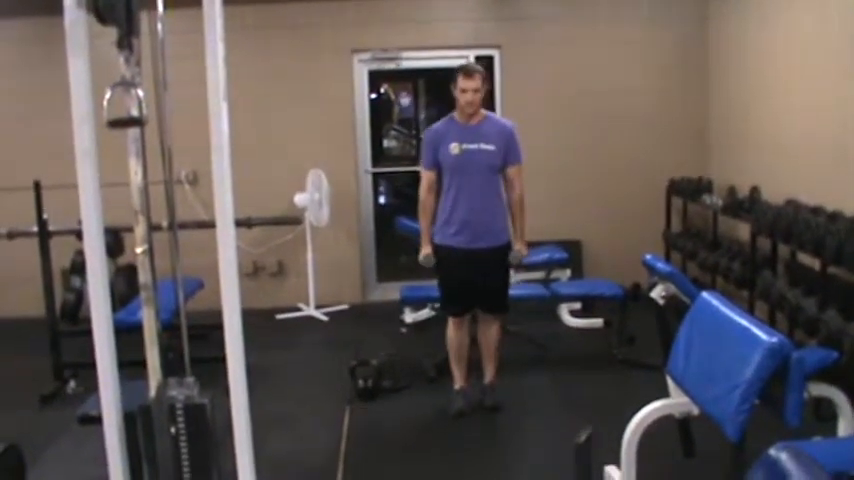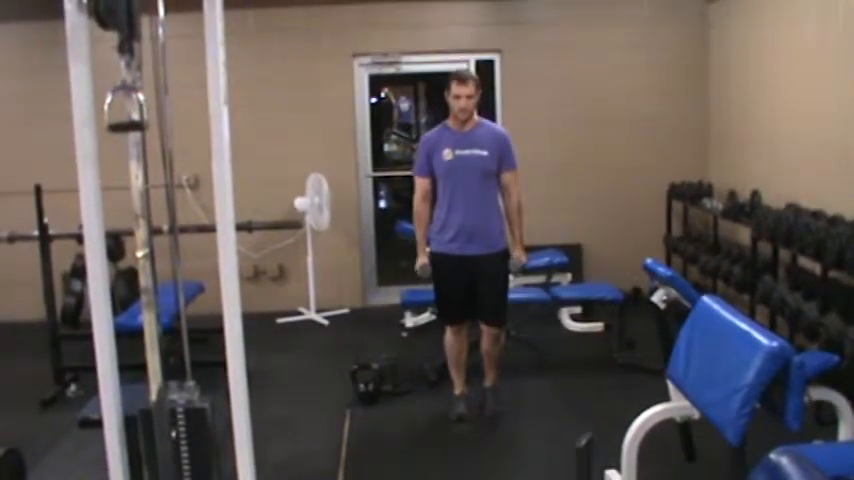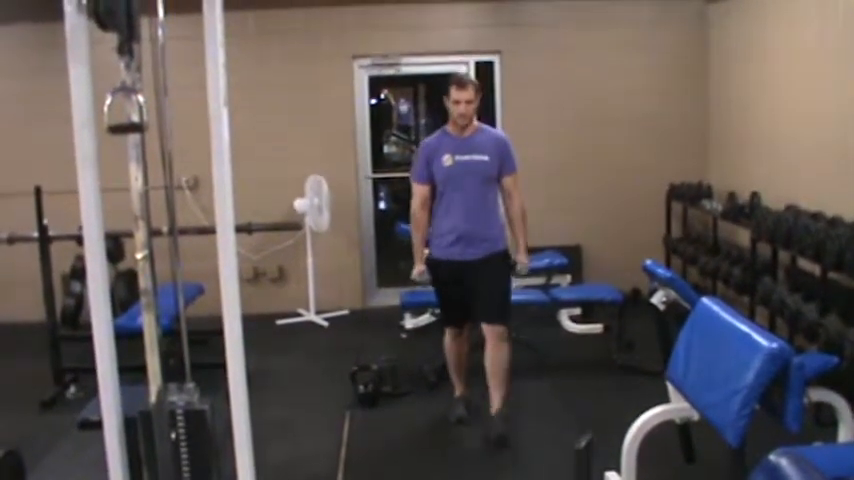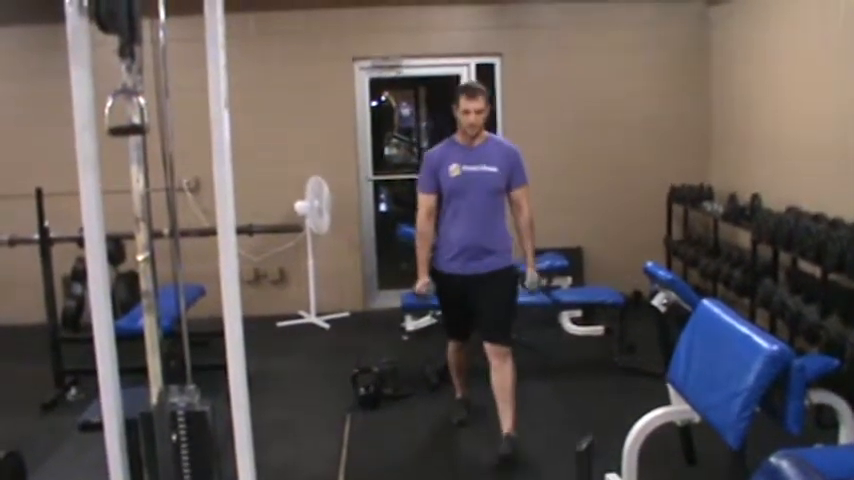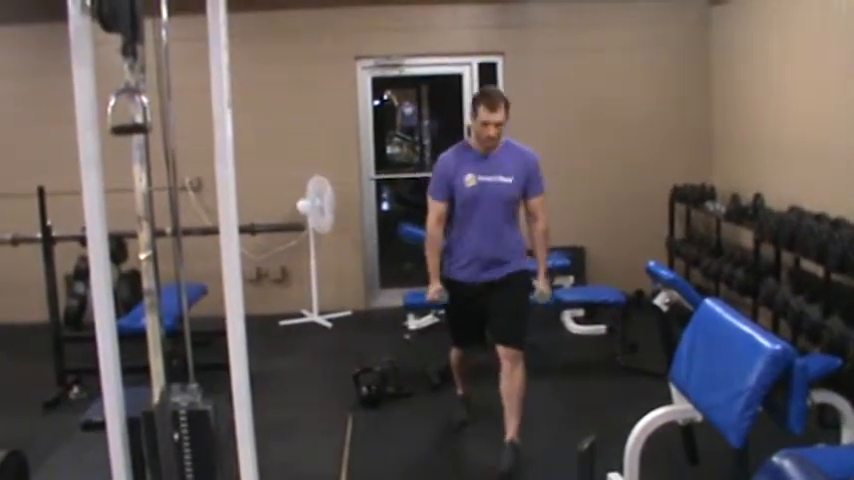
dt=0.2s
person 1, frame 1
left shoulder: (503, 131)
right shoulder: (437, 134)
left elbow: (514, 188)
right elbow: (427, 191)
left wrist: (519, 238)
right wrist: (426, 241)
left hip: (494, 243)
right hip: (451, 244)
left knee: (490, 316)
right knee: (457, 318)
left ankle: (489, 383)
right ankle: (460, 387)
person 1, frame 2
left shoulder: (497, 138)
right shoulder: (431, 142)
left elbow: (511, 194)
right elbow: (422, 199)
left wrist: (518, 244)
right wrist: (421, 250)
left hip: (491, 250)
right hip: (447, 251)
left knee: (493, 328)
right knee: (455, 327)
left ankle: (490, 386)
right ankle: (459, 393)
person 1, frame 3
left shoulder: (497, 142)
right shoulder: (430, 148)
left elbow: (512, 198)
right elbow: (419, 206)
left wrist: (522, 248)
right wrist: (419, 257)
left hip: (491, 253)
right hip: (447, 256)
left knee: (496, 333)
right knee: (455, 330)
left ankle: (497, 410)
right ankle: (460, 394)
person 1, frame 4
left shoulder: (507, 154)
right shoulder: (436, 157)
left elbow: (522, 210)
right elbow: (425, 217)
left wrist: (531, 263)
right wrist: (423, 271)
left hip: (496, 268)
right hip: (451, 268)
left knee: (499, 351)
right knee: (457, 341)
left ankle: (508, 433)
right ankle: (461, 396)
person 1, frame 5
left shoulder: (525, 160)
right shoulder: (449, 162)
left elbow: (537, 219)
right elbow: (435, 224)
left wrist: (543, 273)
right wrist: (434, 278)
left hip: (509, 274)
right hip: (461, 275)
left knee: (511, 355)
right knee: (461, 347)
left ankle: (512, 438)
right ankle: (461, 393)
